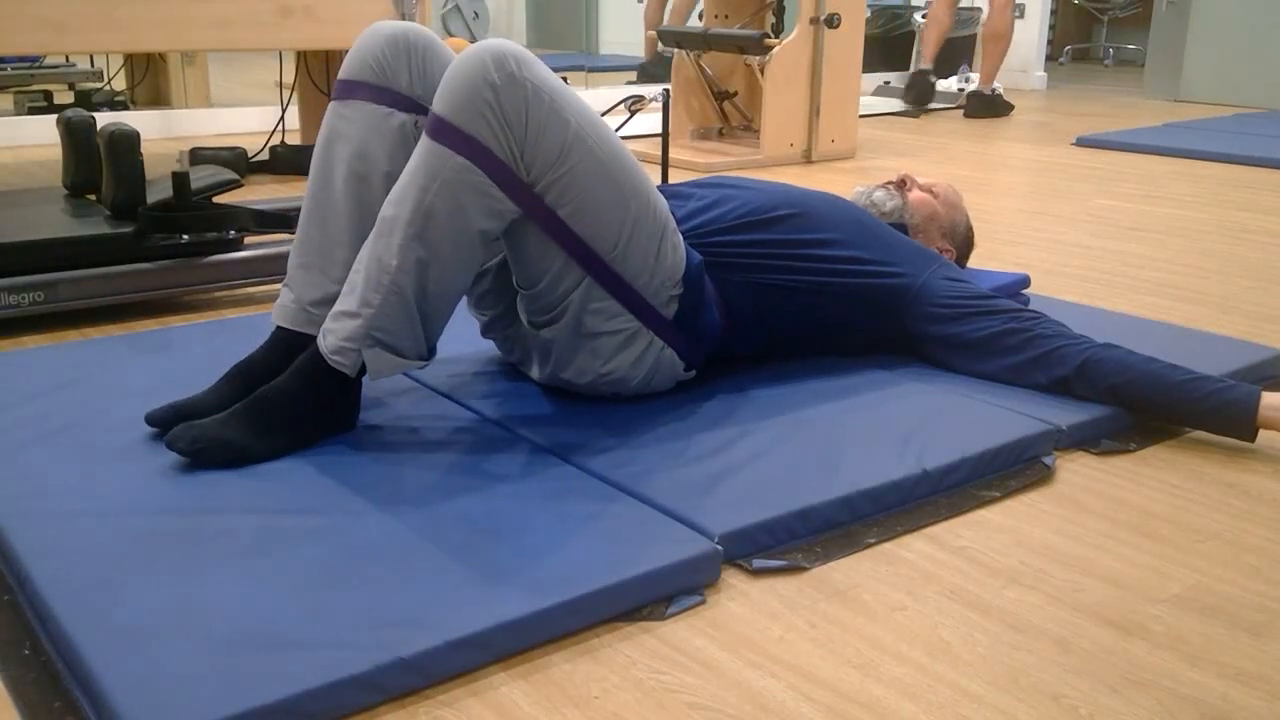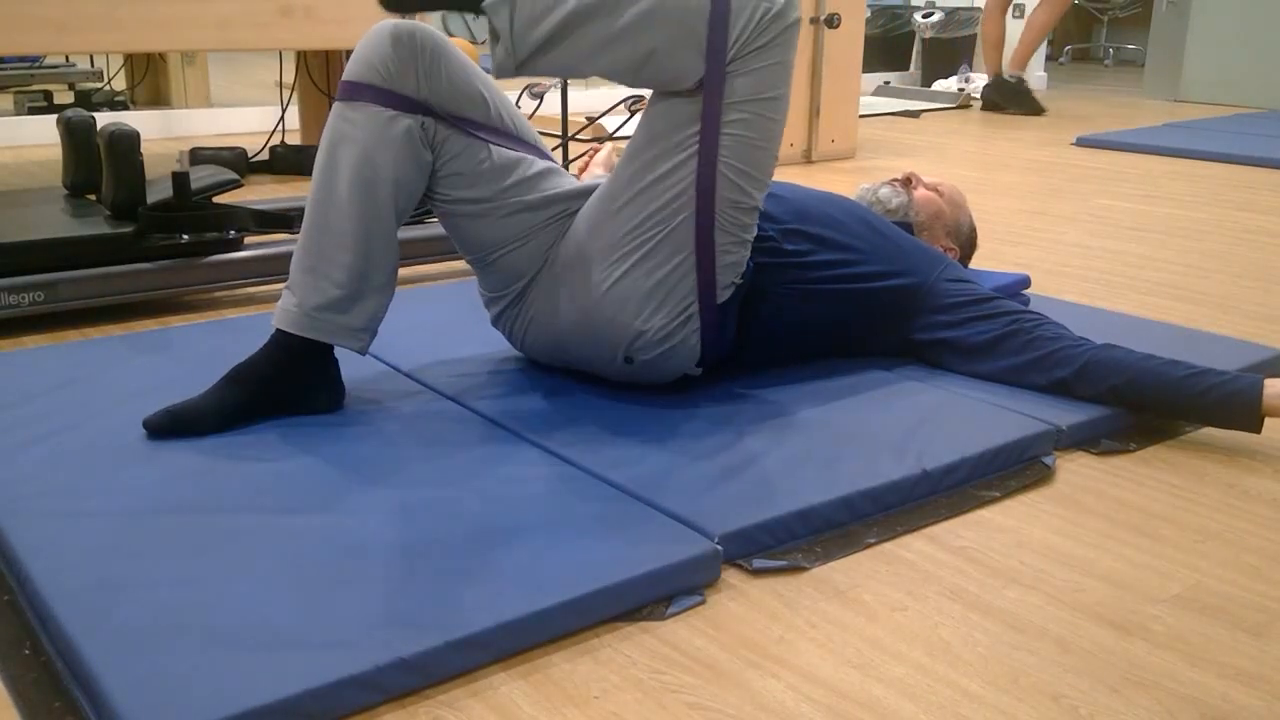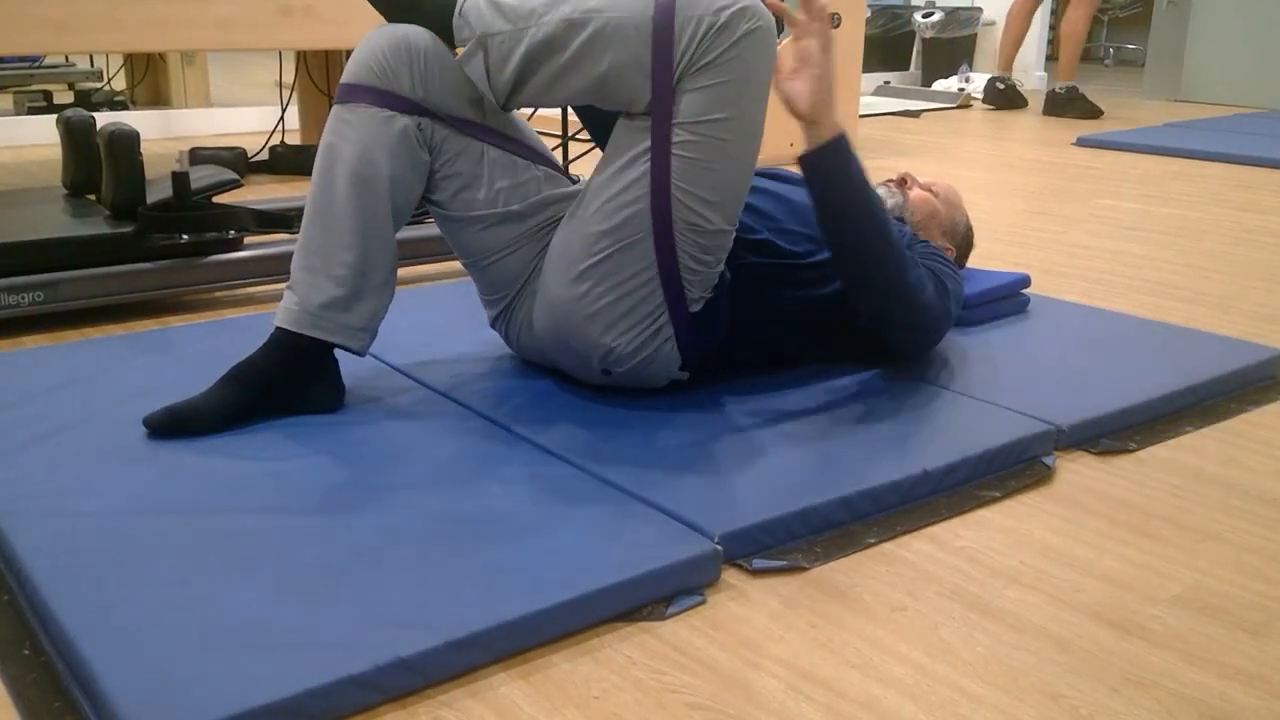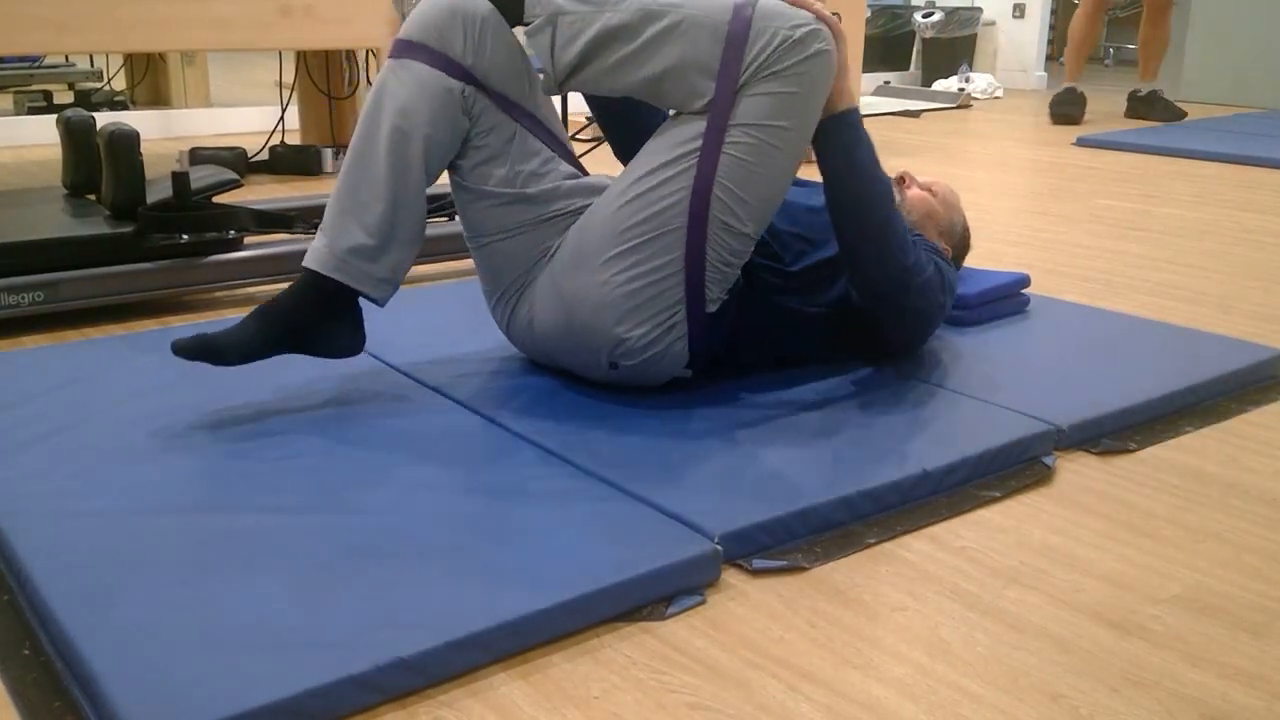
dt=1s
person 1, frame 1
left shoulder: (914, 283)
right shoulder: (818, 222)
left elbow: (1071, 357)
right elbow: (642, 199)
left hip: (632, 318)
right hip: (538, 289)
left knee: (494, 74)
right knee: (394, 50)
left ankle: (332, 378)
right ankle: (301, 337)
person 1, frame 2
left shoulder: (922, 282)
right shoulder: (832, 225)
left elbow: (1070, 358)
right wrist: (607, 177)
left hip: (646, 308)
right hip: (557, 276)
right ankle: (302, 354)
person 1, frame 3
left shoulder: (923, 286)
right shoulder: (805, 213)
left elbow: (891, 298)
right elbow: (648, 145)
left wrist: (819, 126)
left hip: (632, 316)
right hip: (541, 275)
right ankle: (303, 351)
person 1, frame 4
left shoulder: (918, 284)
right shoulder: (814, 214)
left elbow: (885, 285)
right elbow: (655, 166)
left wrist: (837, 106)
left hip: (630, 310)
right hip: (544, 274)
right ankle: (327, 297)
